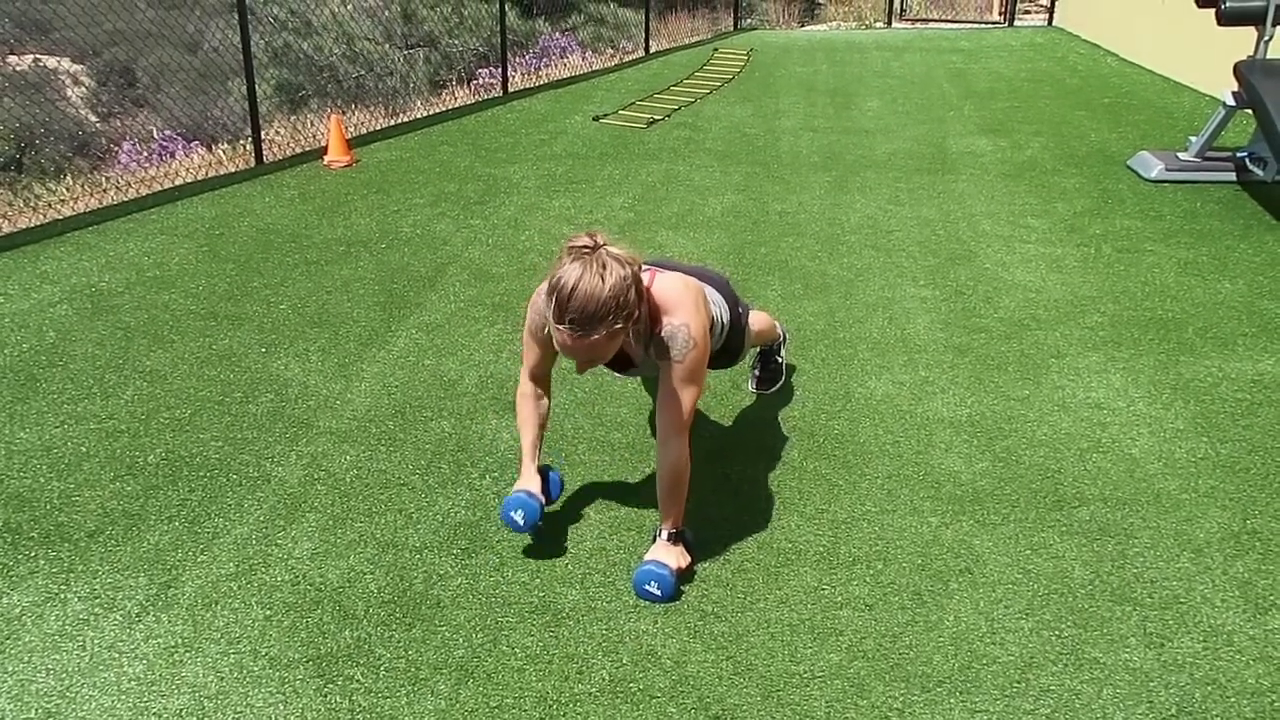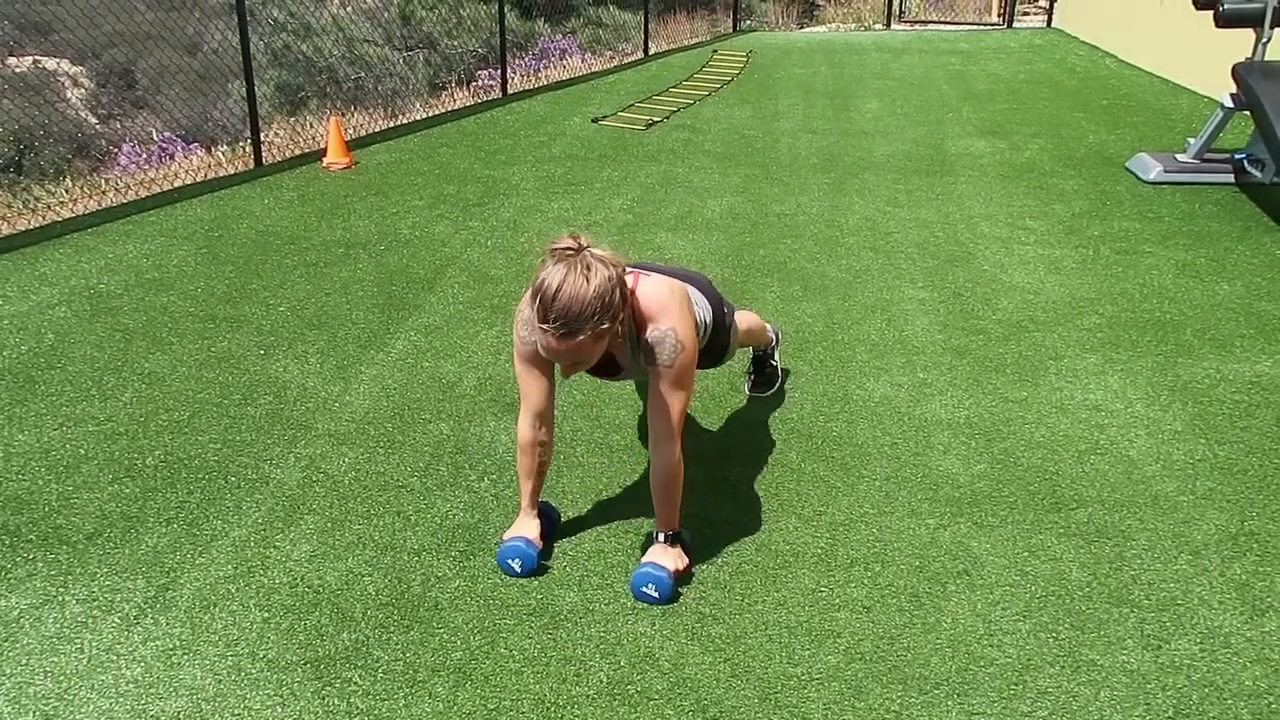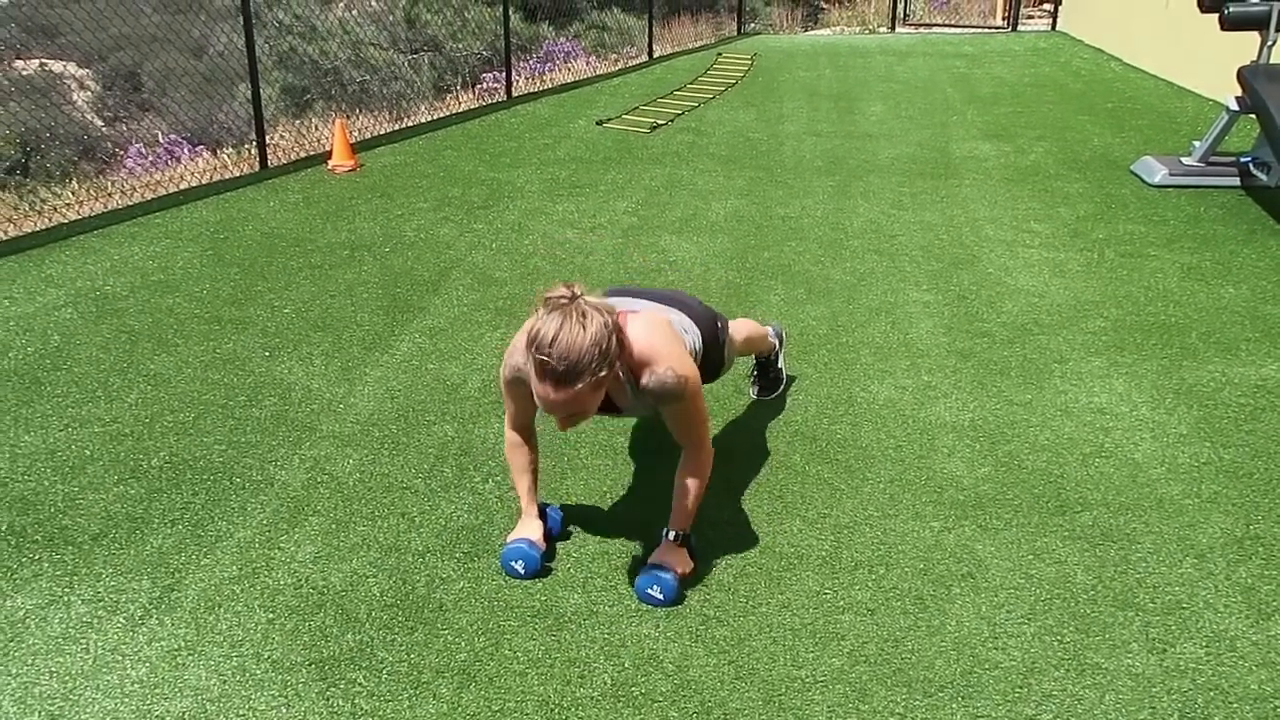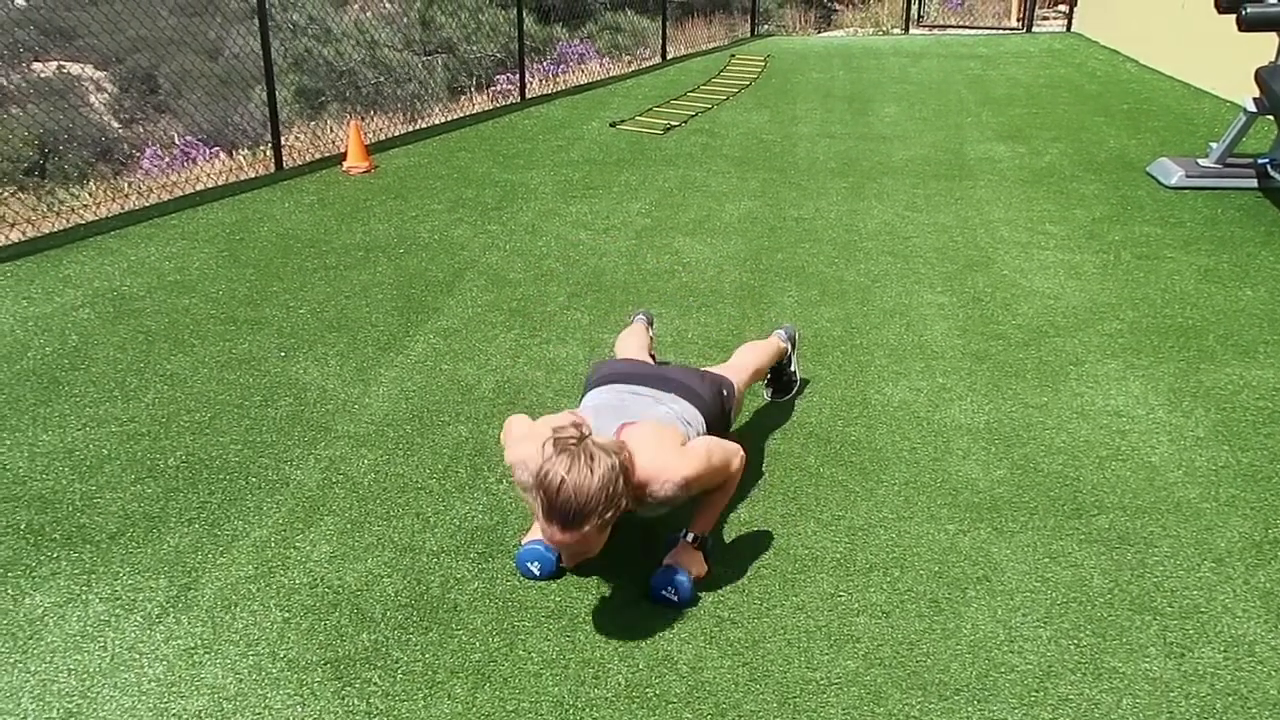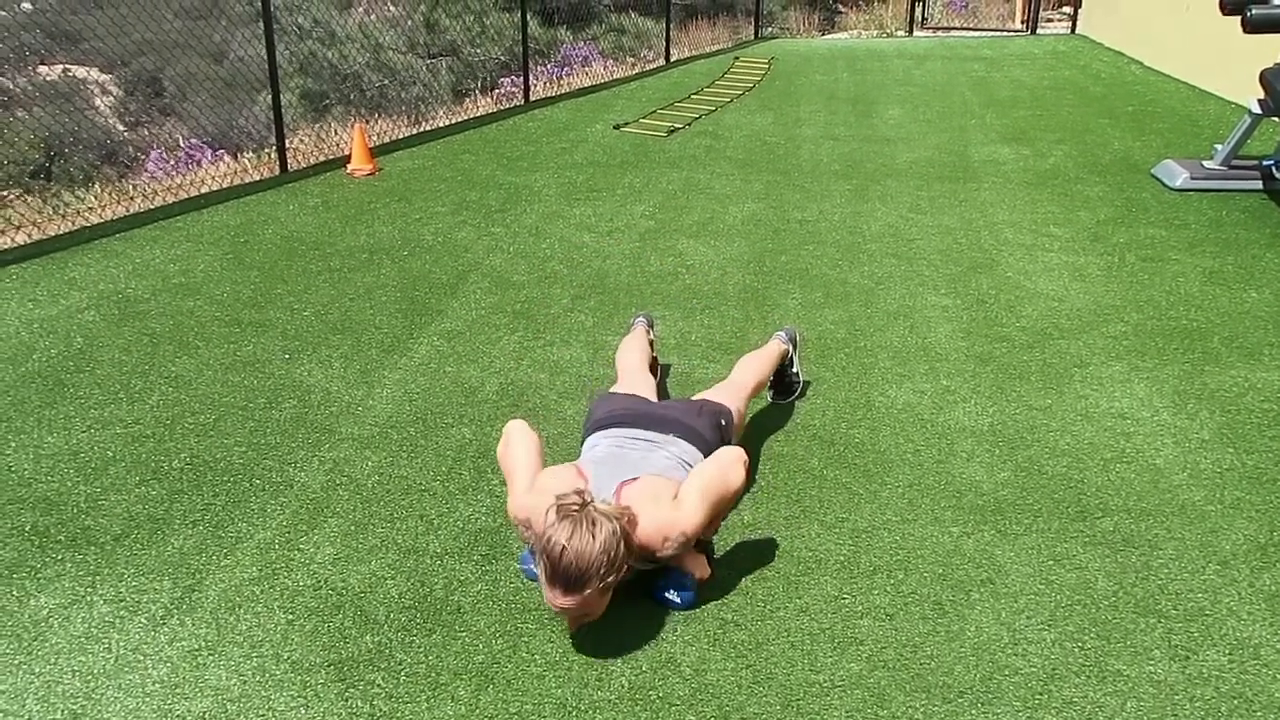
dt=0.3s
person 1, frame 1
left shoulder: (679, 326)
right shoulder: (551, 302)
left elbow: (672, 441)
right elbow: (531, 382)
left wrist: (669, 537)
right wrist: (529, 469)
left hip: (714, 308)
left knee: (748, 330)
left ankle: (773, 338)
person 1, frame 2
left shoulder: (664, 327)
right shoulder: (536, 314)
left elbow: (667, 445)
right elbow: (535, 424)
left wrist: (666, 538)
right wrist: (528, 514)
left hip: (698, 305)
left knee: (736, 329)
left ankle: (766, 340)
person 1, frame 3
left shoulder: (663, 368)
right shoulder: (524, 357)
left elbow: (697, 452)
right elbow: (518, 432)
left wrist: (675, 539)
right wrist: (529, 515)
left hip: (688, 322)
right hip: (621, 308)
left knee: (734, 338)
left ankle: (770, 340)
person 1, frame 4
left shoulder: (665, 479)
right shoulder: (529, 463)
left elbow: (734, 459)
right elbow: (513, 427)
left wrist: (693, 541)
right wrist: (540, 521)
left hip: (688, 400)
right hip: (612, 385)
left knee: (737, 371)
left ankle: (781, 343)
right ankle: (641, 325)
person 1, frame 5
left shoulder: (666, 533)
right shoulder: (533, 512)
left elbow: (736, 460)
right elbow: (516, 429)
left hip: (689, 435)
right hip: (613, 421)
left knee: (736, 388)
right knee: (632, 381)
left ankle: (781, 346)
right ankle: (642, 329)
